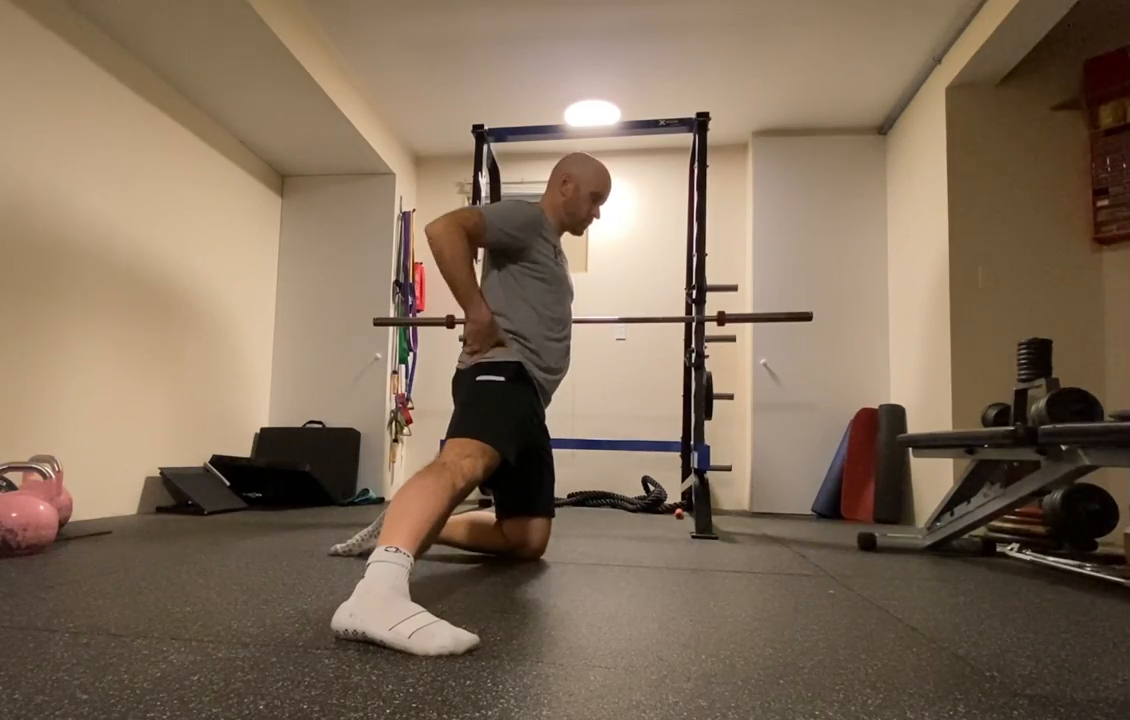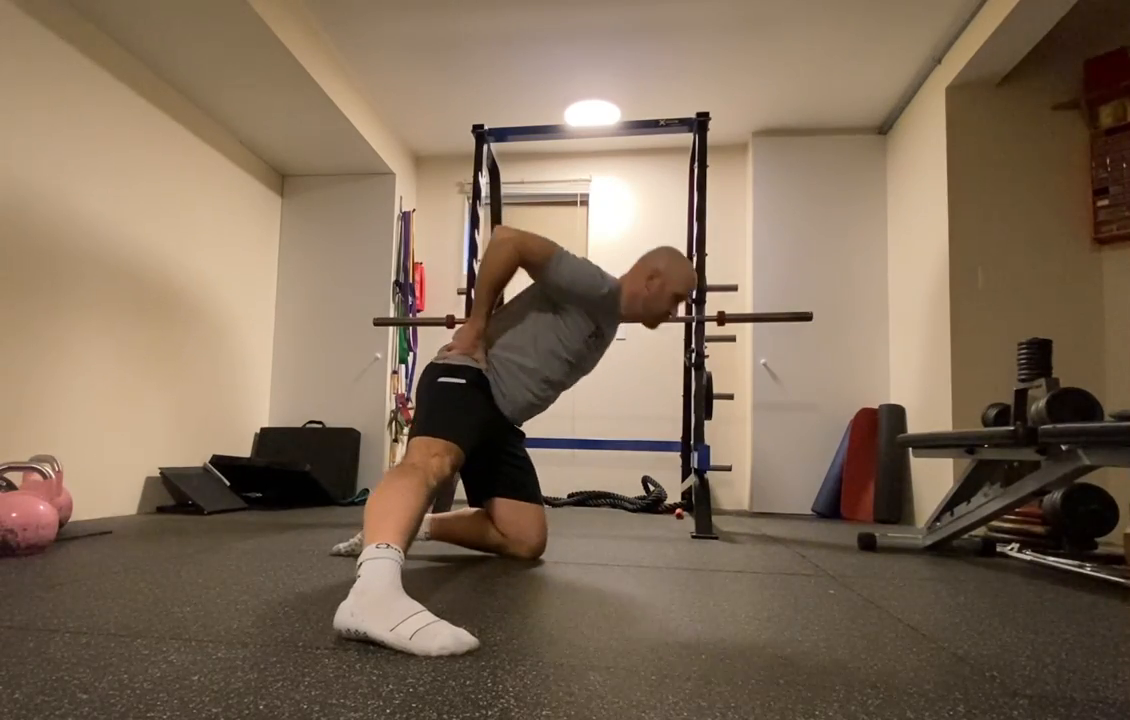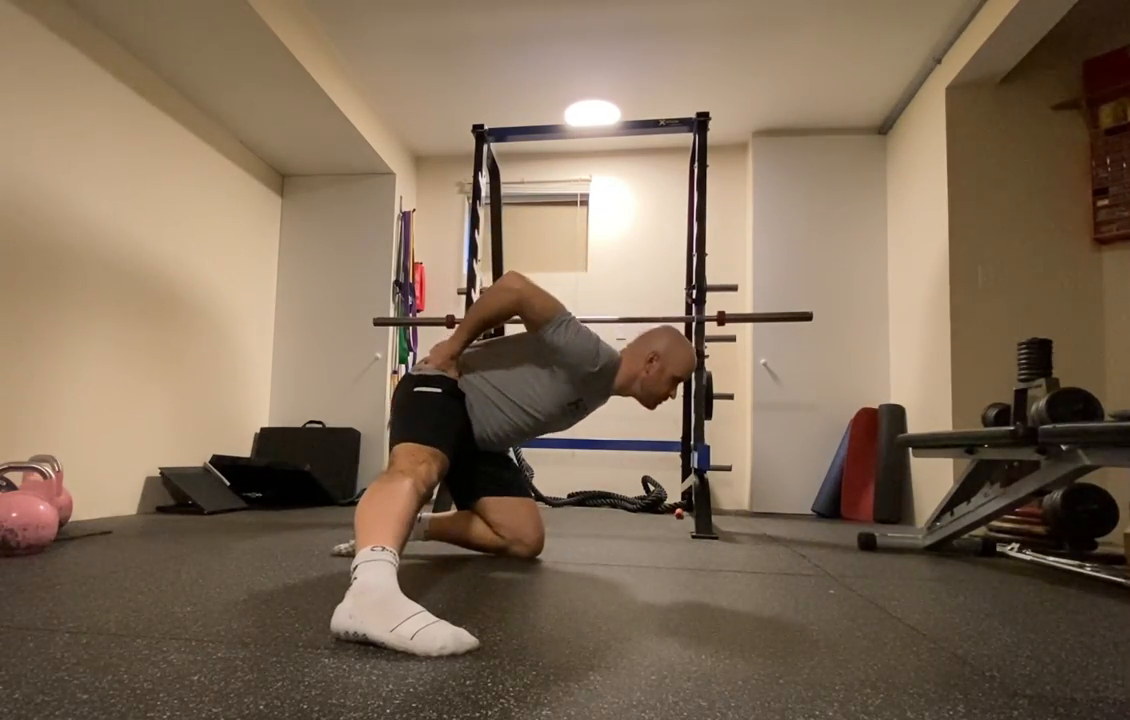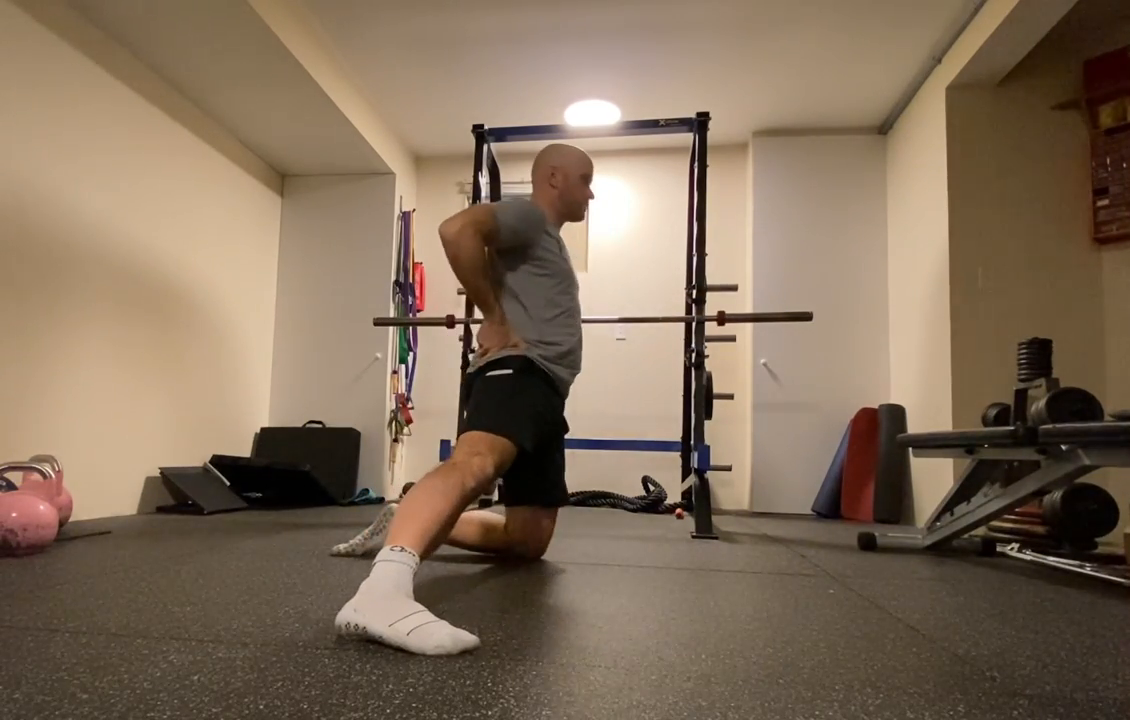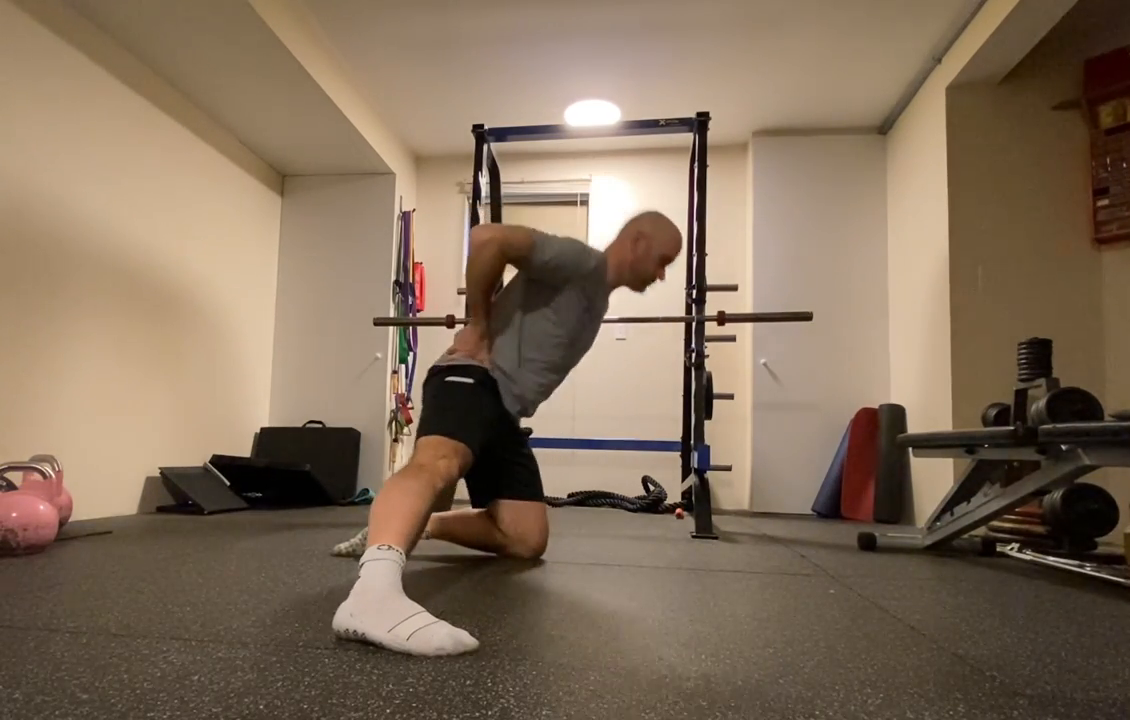
dt=1s
person 1, frame 1
left shoulder: (550, 246)
right shoulder: (527, 219)
right elbow: (443, 228)
right wrist: (477, 311)
left hip: (528, 396)
right hip: (501, 375)
left knee: (528, 540)
right knee: (462, 464)
left ankle: (409, 529)
right ankle: (378, 590)
person 1, frame 2
left shoulder: (609, 322)
right shoulder: (595, 288)
right elbow: (507, 238)
right wrist: (476, 325)
left hip: (500, 416)
right hip: (466, 379)
left knee: (526, 539)
right knee: (429, 462)
left ankle: (409, 527)
right ankle: (373, 587)
person 1, frame 3
left shoulder: (601, 385)
right shoulder: (590, 357)
right elbow: (514, 287)
right wrist: (454, 346)
left hip: (479, 434)
right hip: (443, 391)
left knee: (525, 538)
right knee: (415, 470)
left ankle: (410, 527)
right ankle: (370, 590)
person 1, frame 4
left shoulder: (547, 237)
right shoulder: (527, 216)
right elbow: (456, 229)
right wrist: (494, 318)
left hip: (545, 391)
right hip: (517, 373)
left knee: (528, 542)
right knee: (474, 464)
left ankle: (405, 527)
right ankle: (382, 588)
person 1, frame 5
left shoulder: (598, 294)
right shoulder: (582, 263)
right elbow: (488, 237)
right wrist: (478, 326)
left hip: (504, 410)
right hip: (471, 382)
left knee: (527, 539)
right knee: (436, 466)
left ankle: (404, 525)
right ankle: (373, 589)
